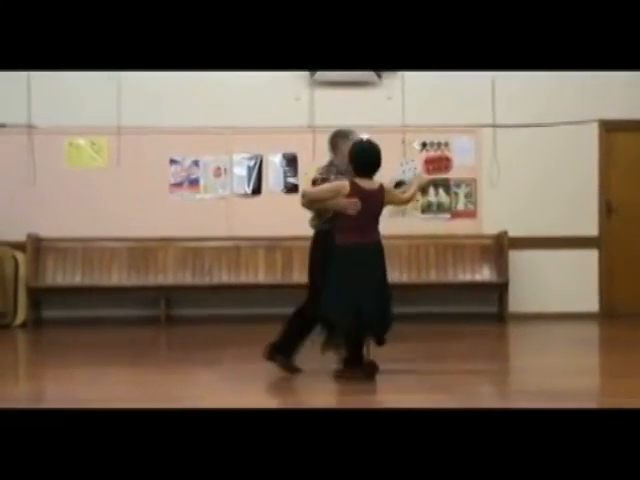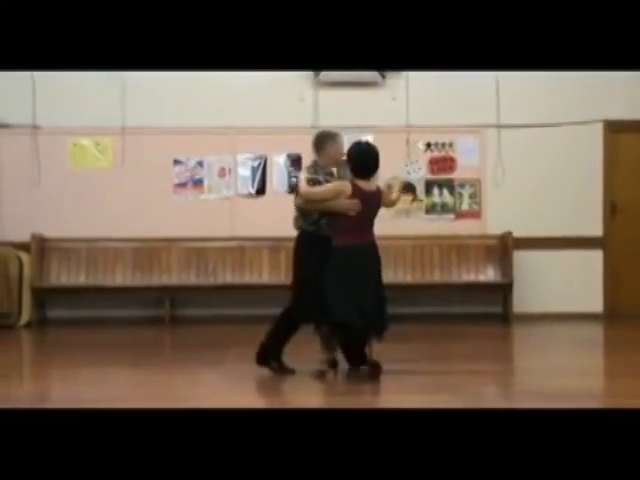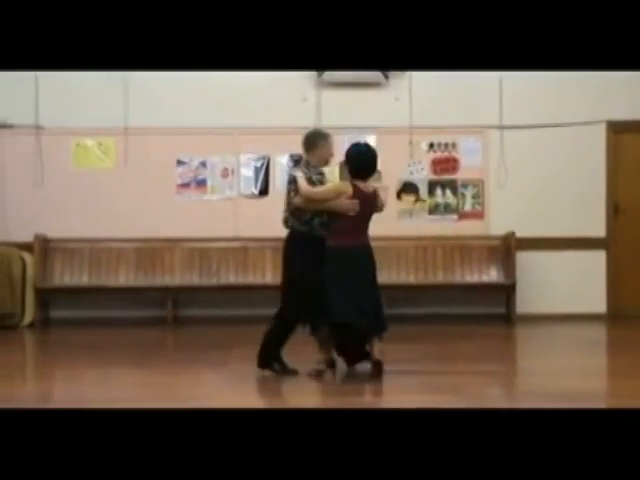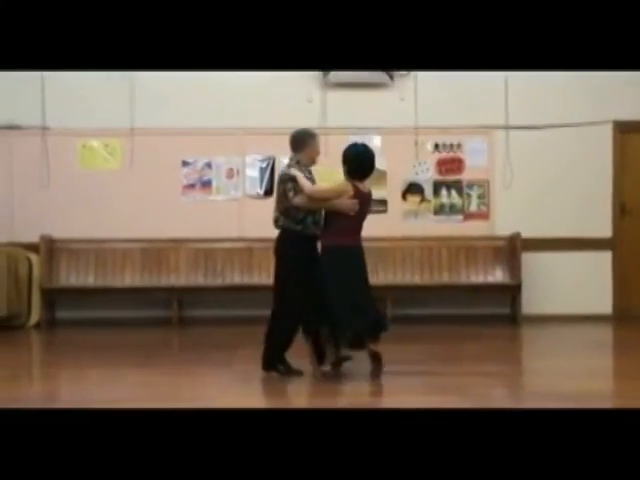
dt=0.1s
person 1, frame 1
left shoulder: (349, 174)
right shoulder: (328, 174)
right elbow: (309, 200)
right wrist: (338, 204)
right hip: (328, 244)
right knee: (318, 302)
right ankle: (280, 350)
person 1, frame 2
left shoulder: (329, 175)
right shoulder: (314, 174)
right elbow: (302, 202)
right wrist: (336, 205)
left hip: (327, 245)
right hip: (313, 245)
right knee: (304, 303)
right ankle: (269, 353)
person 1, frame 3
left shoulder: (314, 174)
right shoulder: (304, 174)
right elbow: (299, 200)
right wrist: (337, 205)
left hip: (315, 245)
right hip: (302, 245)
left knee: (323, 300)
right knee: (293, 304)
left ankle: (333, 351)
right ankle: (269, 356)
person 1, frame 4
left shoulder: (299, 172)
right shoulder: (293, 173)
right elbow: (299, 200)
right wrist: (337, 204)
left hip: (303, 243)
right hip: (295, 244)
left knee: (314, 300)
right knee: (291, 304)
left ankle: (323, 354)
right ankle: (274, 358)
person 2, frame 1
left shoulder: (345, 187)
right shoulder: (383, 191)
left elbow: (307, 193)
right elbow: (405, 198)
right wrist: (417, 184)
left hip: (348, 254)
right hip: (373, 253)
left knee: (342, 308)
right knee: (371, 307)
left ankle: (353, 363)
right ankle: (367, 361)
person 2, frame 2
left shoulder: (344, 188)
right shoulder: (378, 192)
left elbow: (305, 193)
right elbow: (392, 200)
left wrist: (303, 177)
right wrist: (396, 187)
left hip: (344, 255)
right hip: (368, 254)
left knee: (342, 308)
right knee: (368, 307)
left ankle: (358, 361)
right ankle: (369, 360)
person 2, frame 3
left shoulder: (345, 189)
right shoulder: (373, 192)
left elbow: (308, 193)
left wrist: (300, 176)
left hip: (341, 256)
right hip: (362, 254)
left knee: (338, 307)
right knee: (366, 306)
left ankle: (350, 359)
right ankle: (375, 357)
person 2, frame 4
left shoulder: (345, 189)
right shoulder: (366, 193)
left elbow: (310, 191)
left wrist: (297, 174)
left hip: (336, 255)
right hip: (354, 254)
left knee: (333, 307)
right knee: (359, 306)
right ankle: (373, 350)
